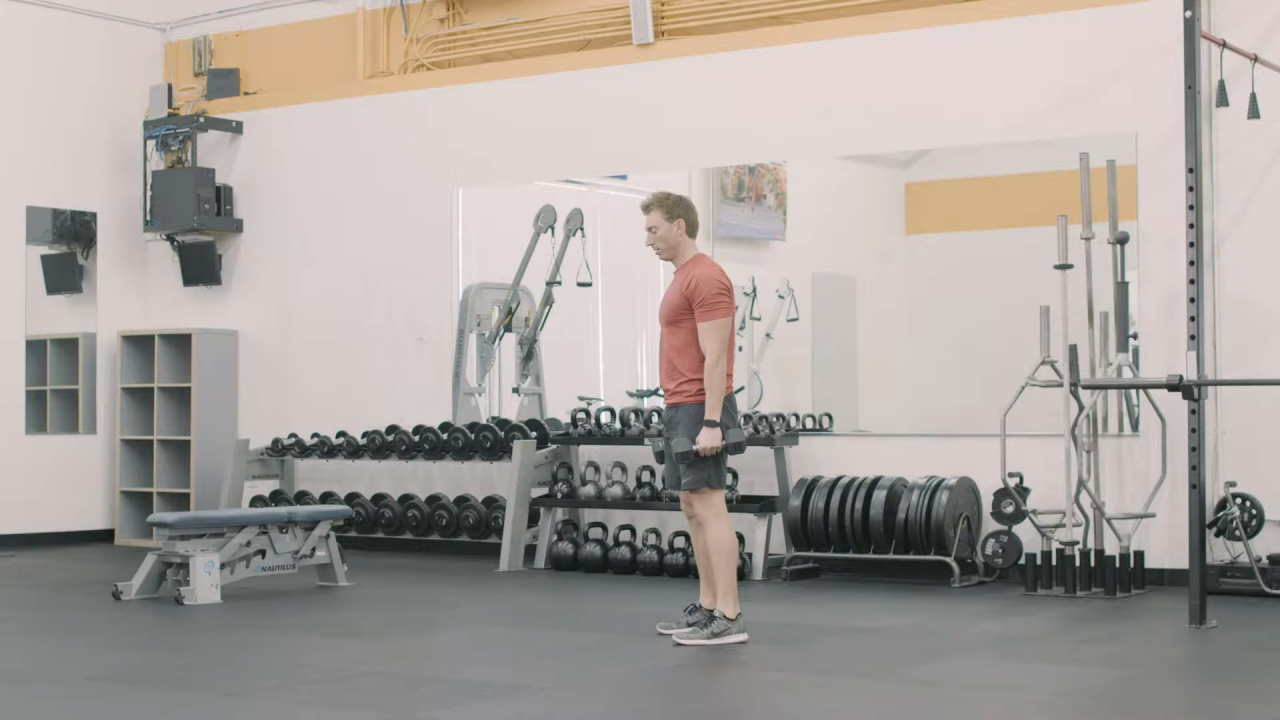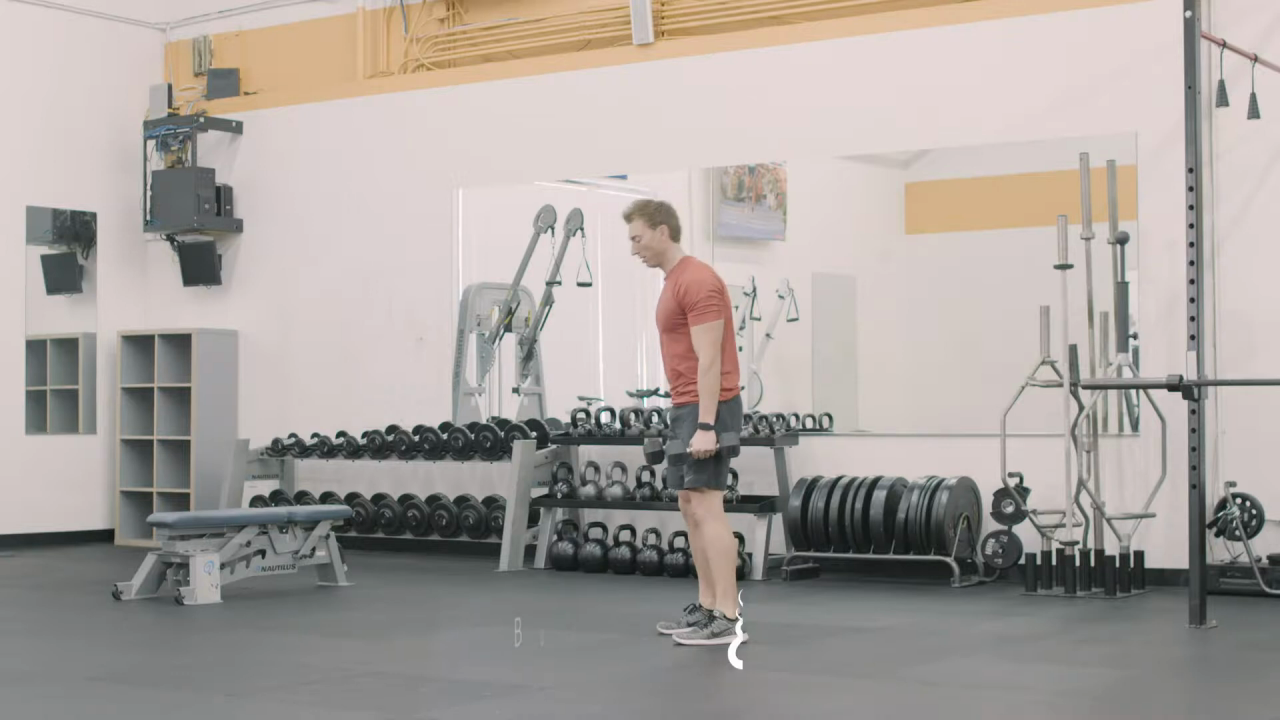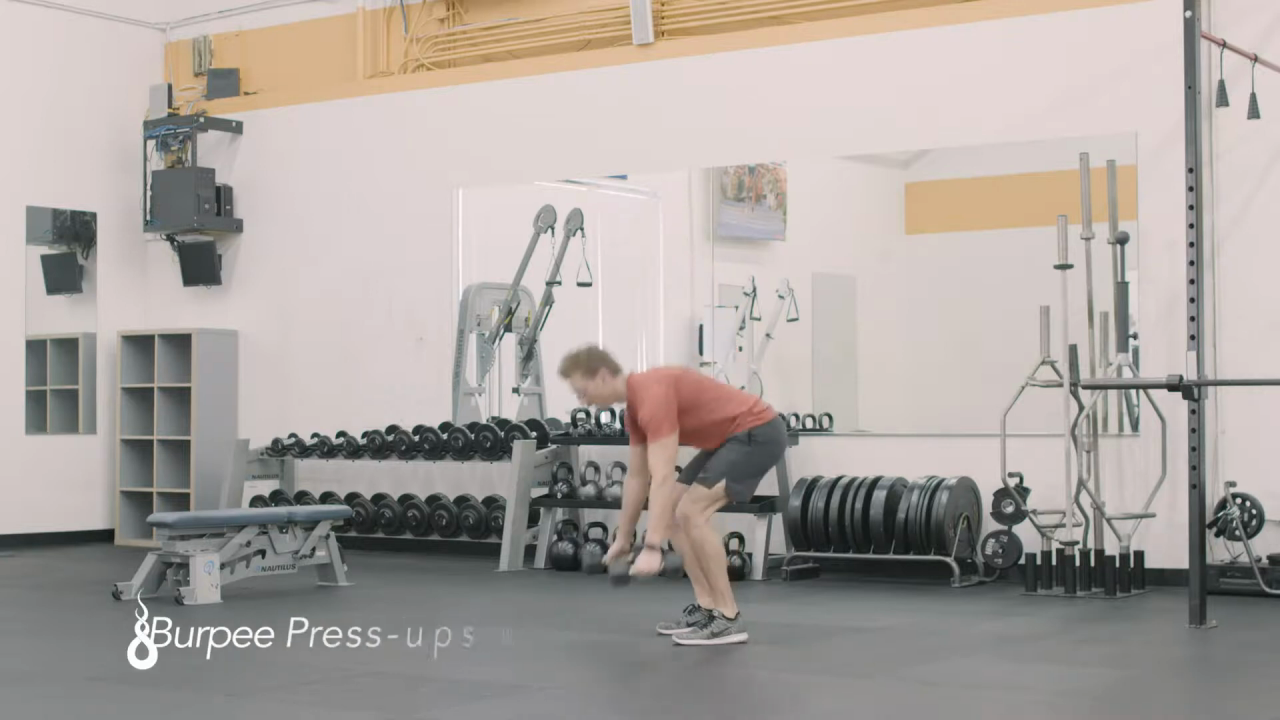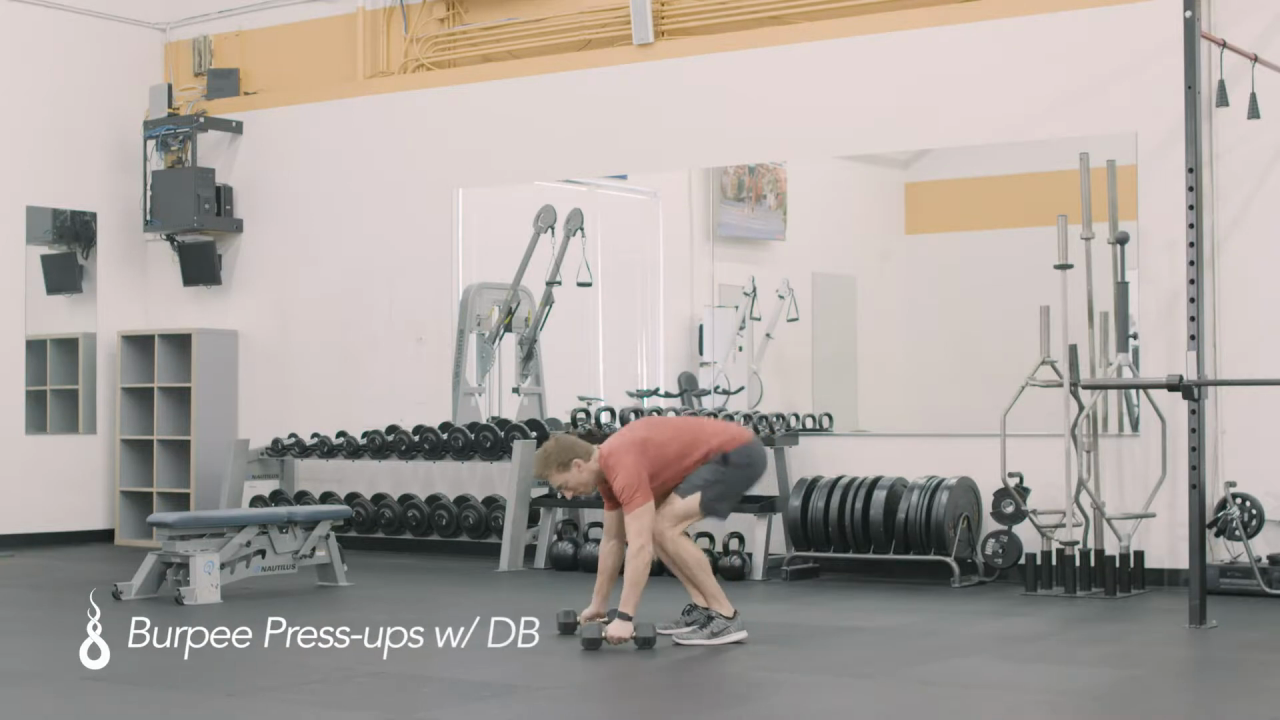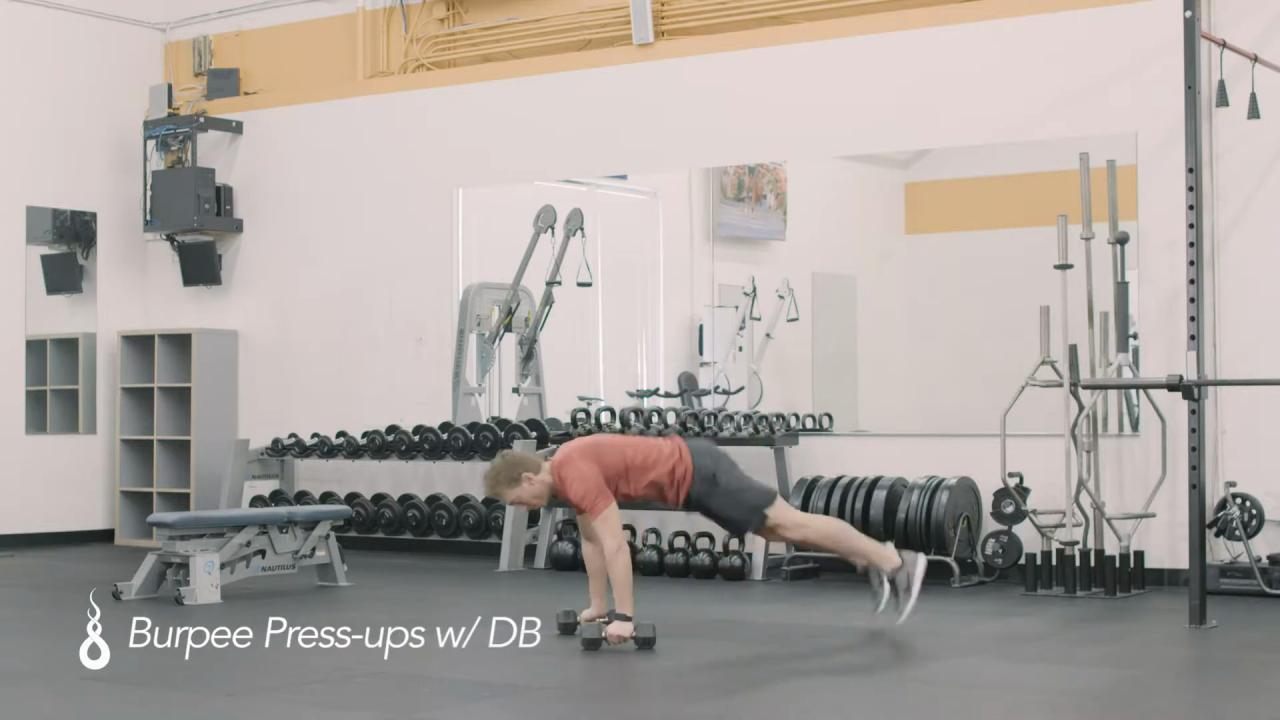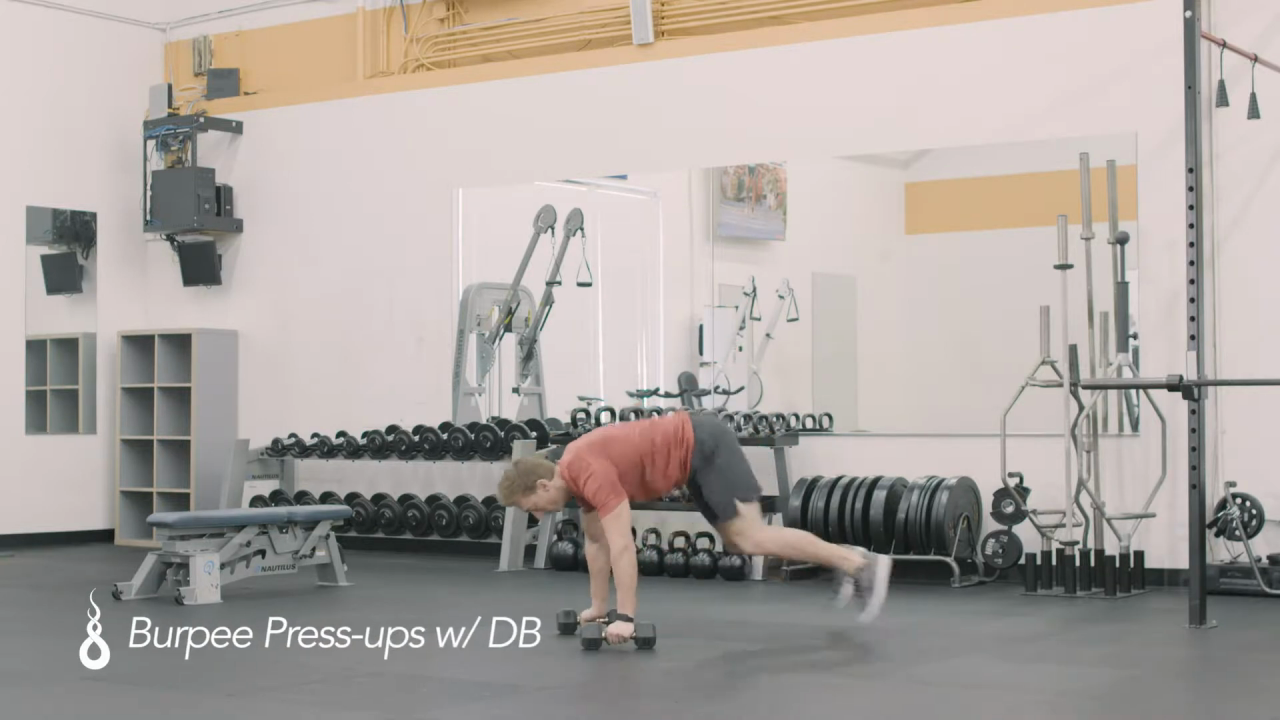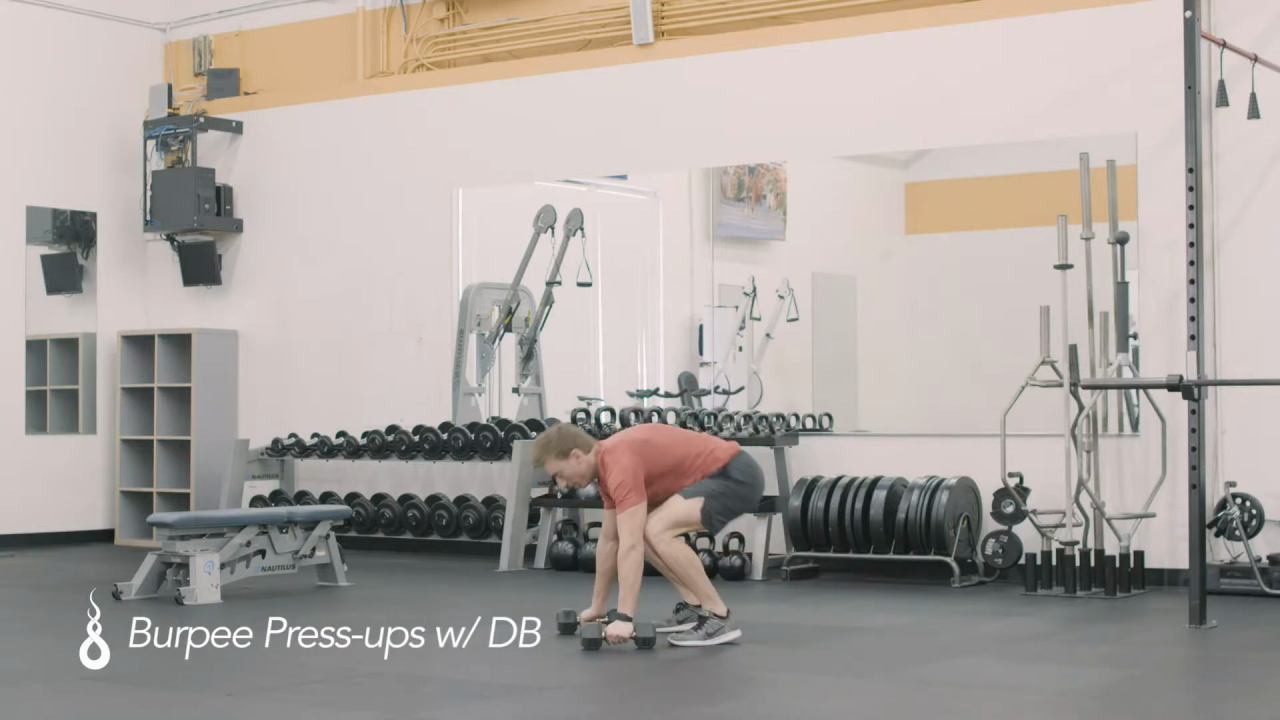
dt=0.4s
person 1, frame 1
left shoulder: (705, 278)
right shoulder: (683, 279)
left elbow: (715, 358)
left wrist: (711, 423)
left hip: (701, 411)
right hip: (682, 410)
left knee: (709, 509)
right knee: (693, 510)
left ankle: (729, 618)
right ankle: (708, 607)
person 1, frame 2
left shoulder: (696, 280)
right shoulder: (675, 282)
left elbow: (709, 360)
left wrist: (707, 425)
right wrist: (688, 421)
left hip: (710, 410)
right hip: (690, 409)
left knee: (705, 506)
right knee: (691, 509)
left ankle: (727, 617)
right ankle: (707, 607)
person 1, frame 3
left shoulder: (652, 397)
right shoulder: (637, 405)
left elbow: (662, 478)
right elbow: (637, 477)
left wrist: (651, 549)
right wrist: (622, 538)
left hip: (757, 433)
right hip: (730, 438)
left knee: (690, 512)
right knee: (674, 512)
left ankle: (727, 618)
right ankle: (705, 608)
person 1, frame 4
left shoulder: (624, 467)
right shoulder: (607, 466)
left elbow: (639, 548)
right elbow: (612, 541)
left wrist: (624, 618)
right wrist: (597, 604)
left hip: (739, 454)
right hip: (728, 454)
left knee: (663, 526)
right knee: (650, 527)
left ankle: (724, 617)
right ankle: (703, 608)
person 1, frame 5
left shoulder: (575, 476)
right shoulder: (565, 470)
left elbow: (615, 546)
right elbow: (592, 541)
left wrist: (623, 618)
right wrist: (597, 605)
left hip: (696, 471)
right hip: (690, 469)
left knee: (790, 524)
right knee: (777, 530)
left ankle: (896, 564)
right ankle: (876, 560)
person 1, frame 6
left shoulder: (590, 474)
right shoulder: (578, 472)
left elbow: (622, 545)
right elbow: (595, 542)
left wrist: (625, 617)
right wrist: (598, 605)
left hip: (703, 443)
right hip: (693, 450)
left knee: (751, 537)
right knee: (739, 539)
left ankle: (860, 565)
right ankle: (844, 559)
person 1, frame 7
left shoulder: (619, 466)
right shoulder: (606, 462)
left elbow: (630, 546)
right elbow: (609, 540)
left wrist: (624, 618)
right wrist: (597, 606)
left hip: (737, 475)
right hip: (718, 471)
left knee: (656, 530)
right knee: (638, 527)
left ankle: (718, 616)
right ankle: (694, 606)
